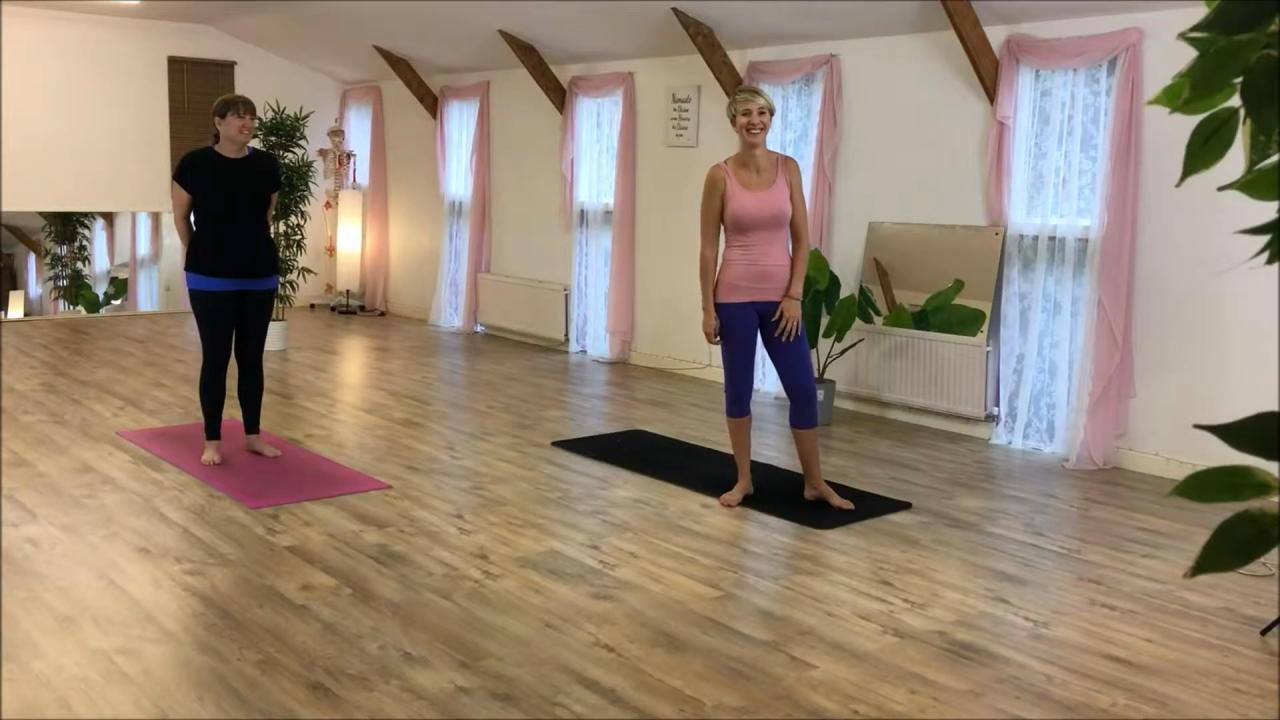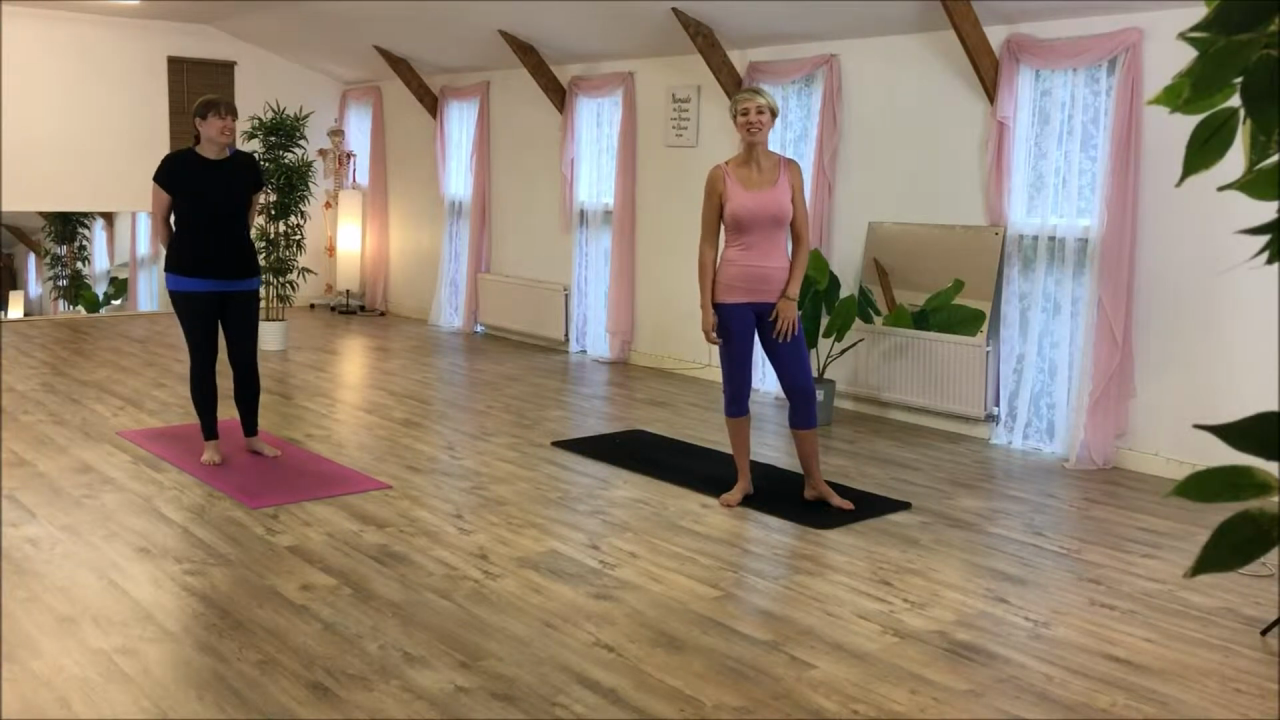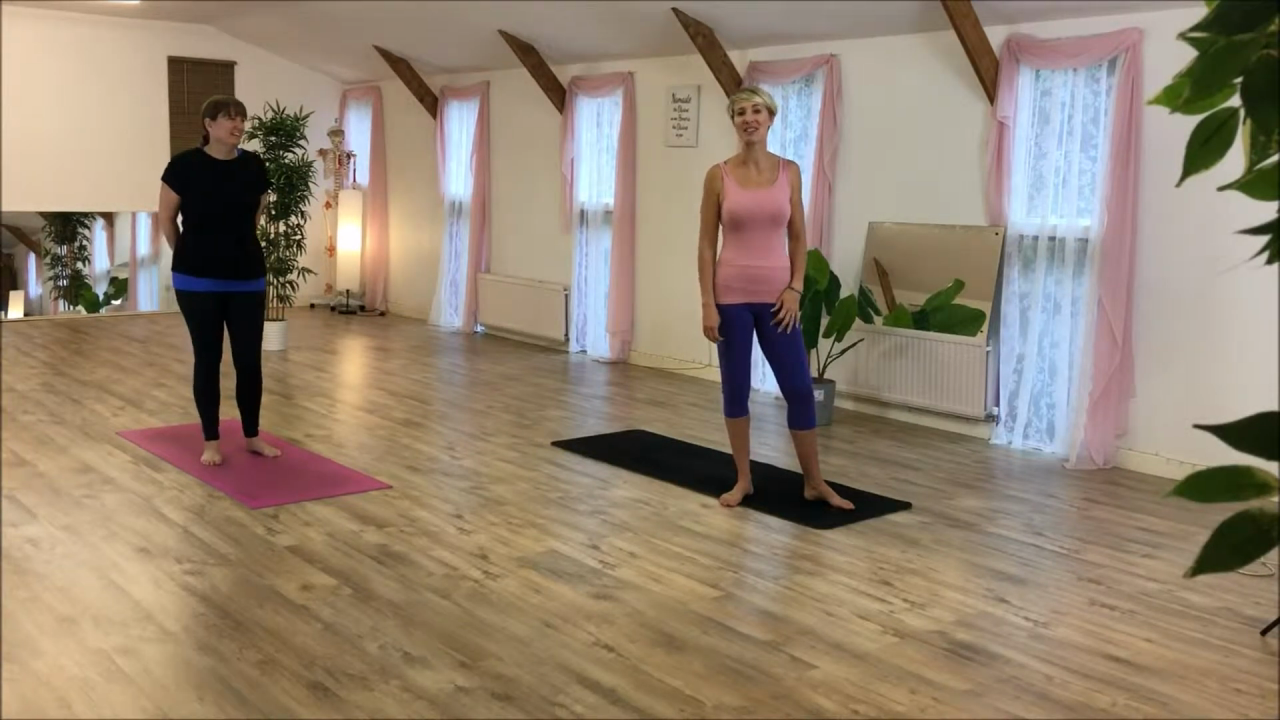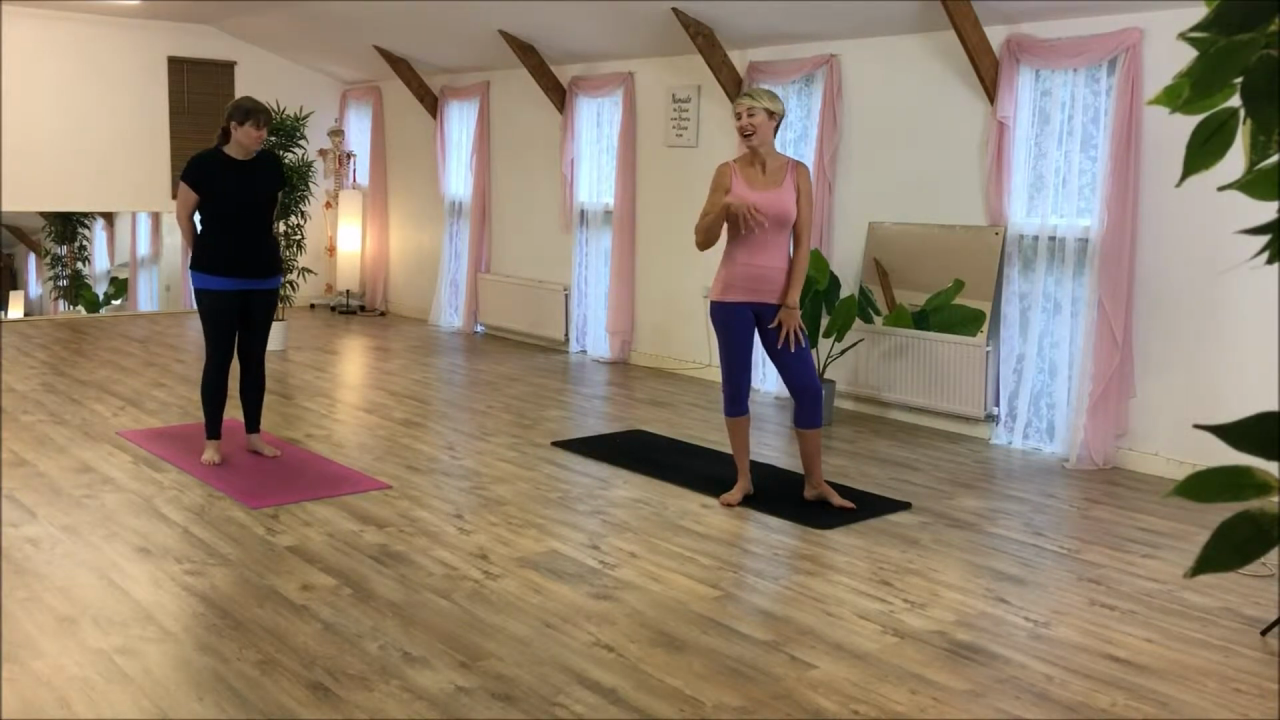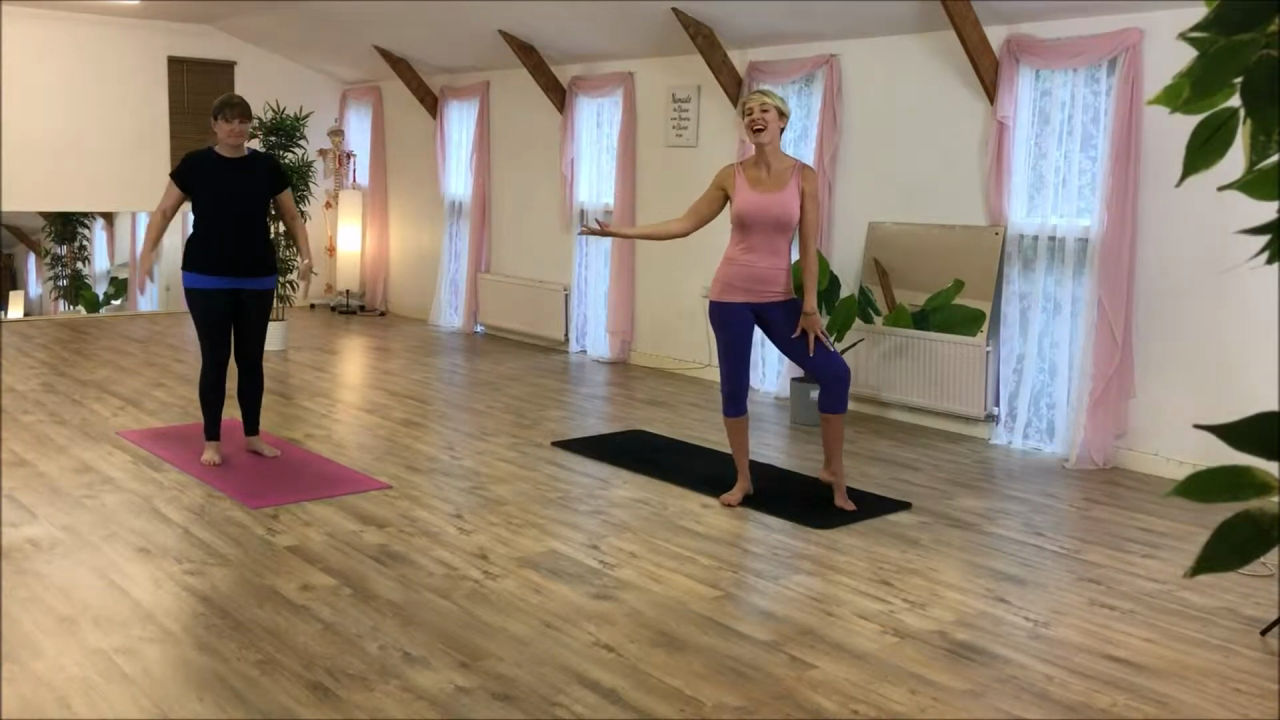
dt=1s
person 1, frame 1
left shoulder: (788, 168)
right shoulder: (719, 176)
left elbow: (801, 239)
right elbow: (708, 246)
left wrist: (794, 295)
right wrist: (708, 308)
left hip: (779, 296)
right hip: (735, 296)
left knee: (802, 389)
right knee: (738, 390)
left ankle: (815, 483)
right ankle: (743, 479)
person 1, frame 2
left shoulder: (790, 170)
right shoulder: (720, 176)
left elbow: (802, 241)
right elbow: (708, 245)
left wrist: (791, 295)
right wrist: (706, 306)
left hip: (777, 295)
right hip: (733, 295)
left knee: (801, 389)
right knee: (737, 389)
left ankle: (815, 483)
right ankle: (742, 479)
person 1, frame 3
left shoulder: (789, 171)
right shoulder: (719, 175)
left elbow: (798, 239)
right elbow: (706, 245)
left wrist: (794, 288)
right wrist: (708, 304)
left hip: (775, 295)
right hip: (731, 295)
left knee: (799, 389)
right knee: (736, 389)
left ankle: (814, 482)
right ankle: (742, 479)
person 1, frame 4
left shoulder: (797, 172)
right shoulder: (728, 172)
left elbow: (802, 244)
right elbow: (704, 241)
left wrist: (792, 303)
right wrist: (727, 206)
left hip: (777, 297)
right hip: (732, 295)
left knee: (807, 388)
right knee: (736, 388)
left ankle: (815, 482)
right ankle: (742, 479)
person 1, frame 5
left shoulder: (803, 176)
right shoulder: (731, 176)
left elbow: (808, 247)
right elbow: (684, 225)
left wrist: (810, 307)
right wrist: (623, 231)
left hip: (778, 297)
right hip: (731, 295)
left knee: (834, 371)
right knee: (734, 388)
left ankle: (833, 470)
right ankle: (742, 479)
person 2, frame 1
left shoulder: (267, 165)
right shoulder: (195, 164)
right elbow: (181, 217)
right wrist: (202, 254)
left hip: (260, 277)
right hip: (211, 280)
left knee: (252, 357)
right knee: (216, 358)
left ankle: (253, 435)
right ankle: (212, 441)
person 2, frame 2
left shoulder: (247, 166)
right shoulder: (176, 165)
right elbow: (160, 220)
right wrist: (182, 257)
left hip: (242, 278)
right hip: (191, 282)
left knee: (245, 359)
right knee: (203, 359)
left ankle: (252, 436)
right ankle: (210, 441)
person 2, frame 3
left shoulder: (254, 166)
right shoulder: (185, 165)
right elbow: (166, 218)
right wrist: (189, 256)
left hip: (248, 279)
right hip: (198, 282)
left knee: (249, 360)
right knee: (207, 359)
left ankle: (252, 436)
right ankle: (211, 441)
person 2, frame 4
left shoulder: (271, 165)
right shoulder: (204, 165)
right elbow: (184, 216)
right wrist: (204, 255)
left hip: (264, 278)
right hip: (216, 280)
left knee: (254, 357)
right knee: (219, 357)
left ankle: (253, 435)
right ankle: (212, 440)
person 2, frame 5
left shoulder: (266, 166)
right shoulder: (194, 165)
left elbow: (291, 216)
right elbow: (164, 211)
left wrist: (304, 256)
right wrist: (147, 252)
left hip: (255, 279)
right hip: (205, 279)
left knee: (251, 358)
right knee: (215, 358)
left ankle: (252, 436)
right ankle: (211, 441)
